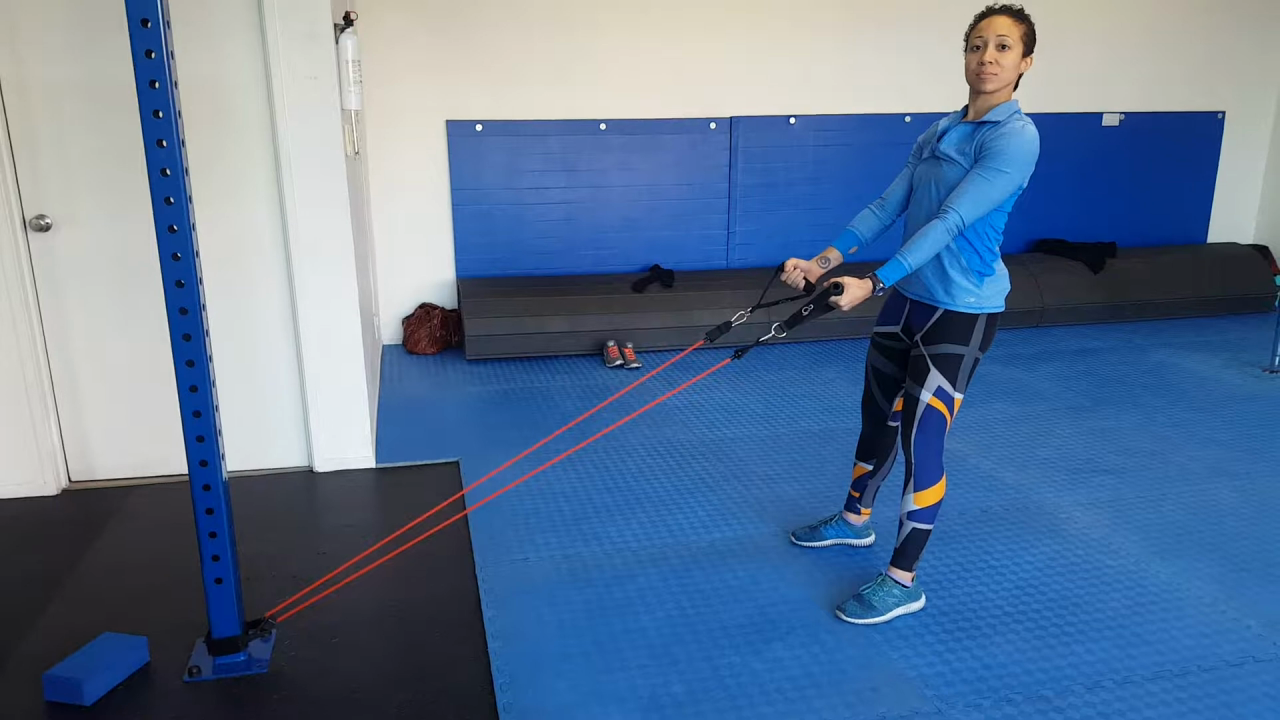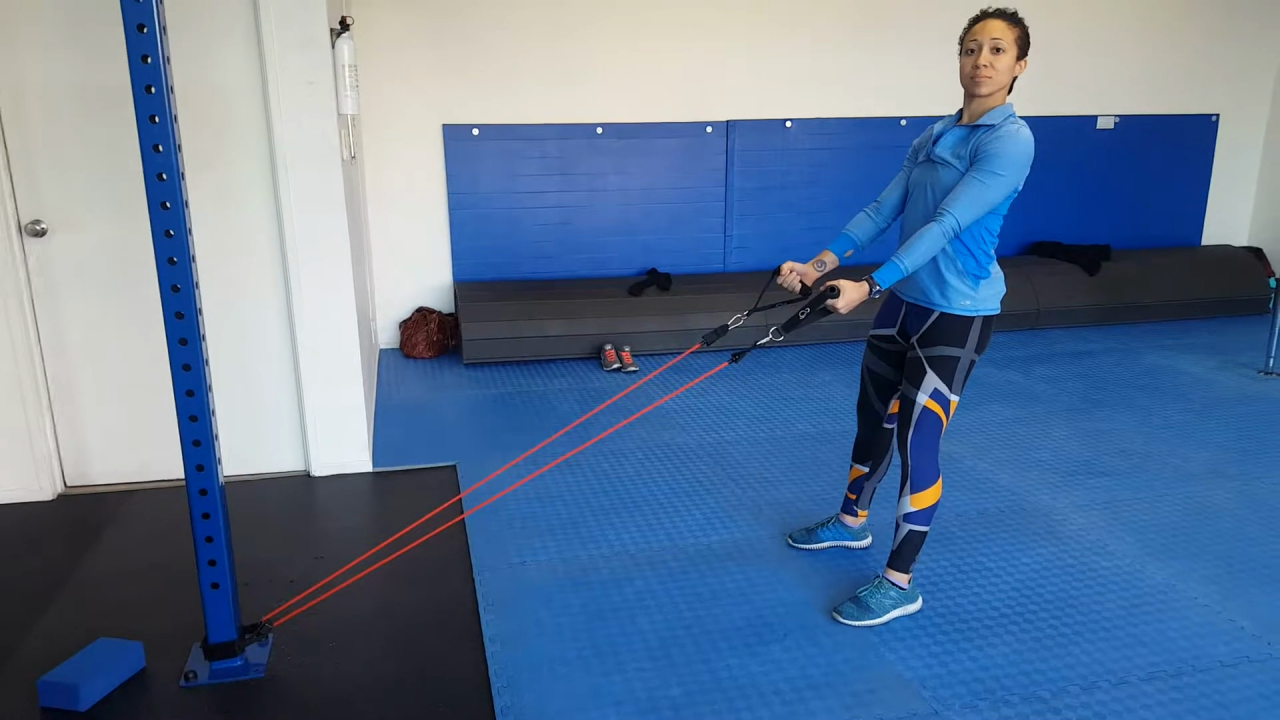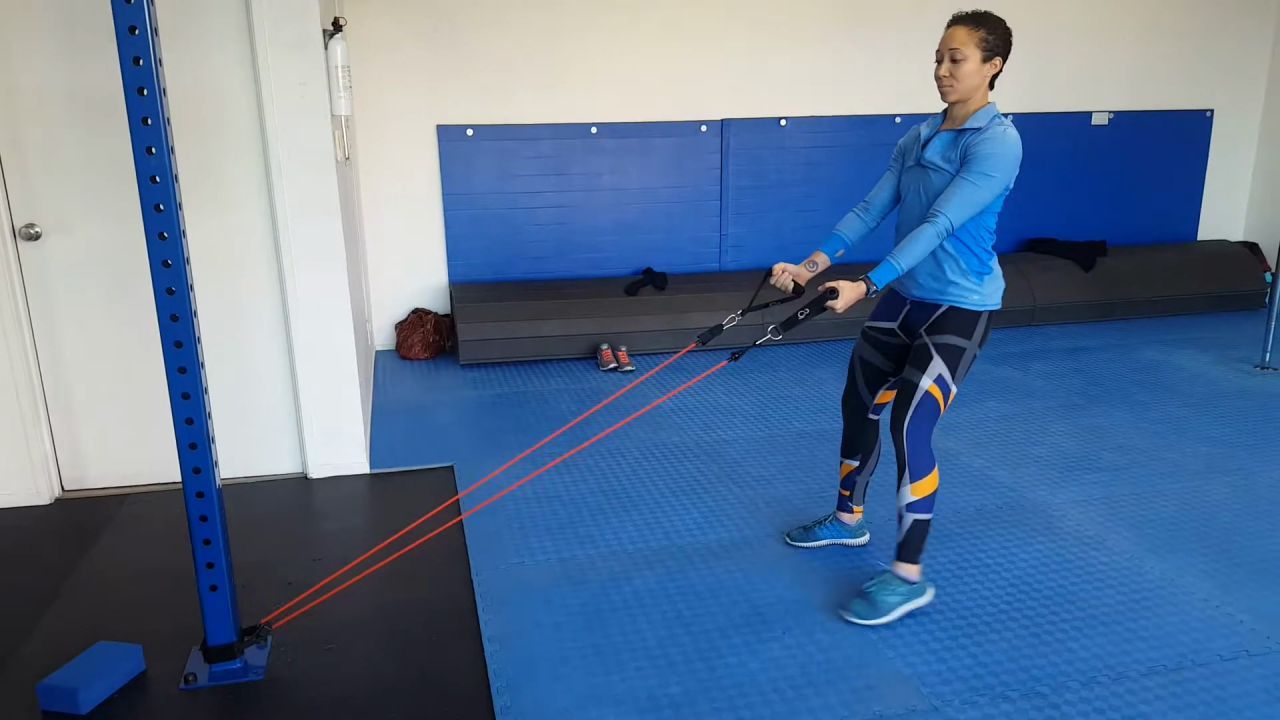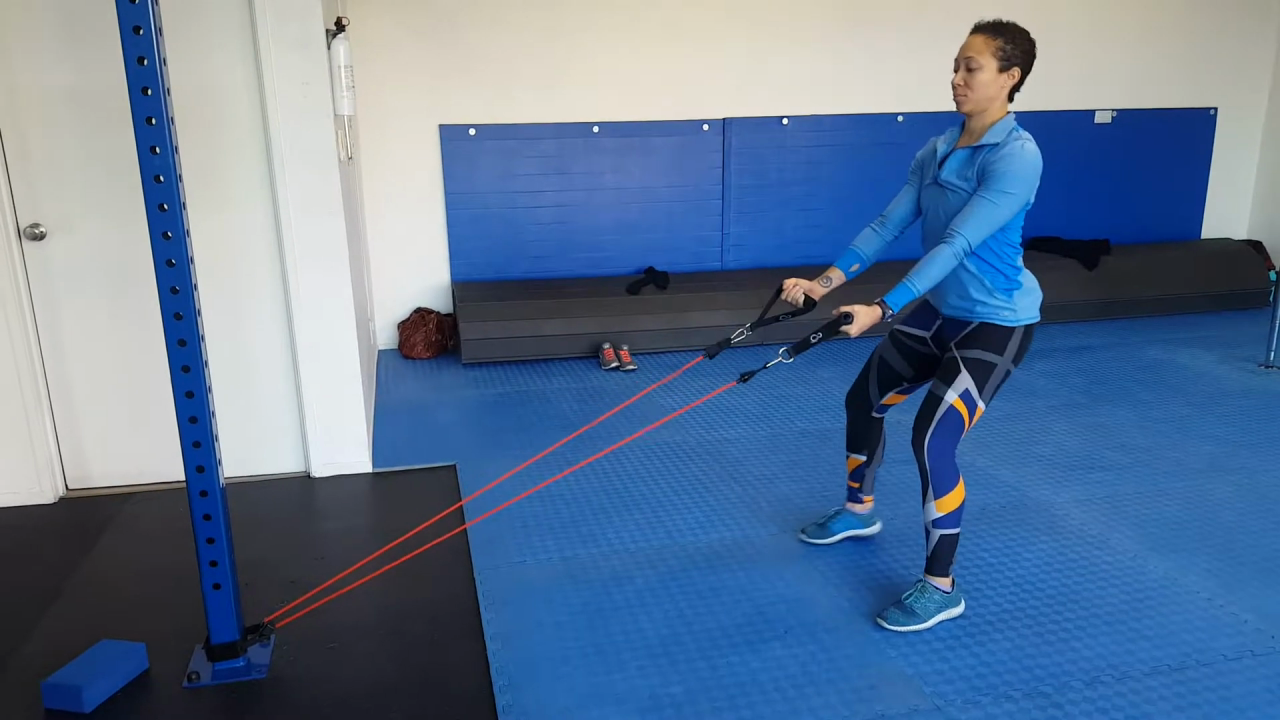
dt=0.4s
person 1, frame 1
left shoulder: (1015, 138)
right shoulder: (937, 132)
left elbow: (950, 222)
right elbow: (887, 207)
left wrist: (870, 283)
right wrist: (823, 261)
left hip: (962, 310)
right hip: (907, 297)
left knee: (920, 434)
right knee: (878, 412)
left ankle: (903, 580)
right ankle: (854, 520)
person 1, frame 2
left shoulder: (1010, 140)
right shoulder: (932, 135)
left elbow: (946, 225)
right elbow: (882, 210)
left wrist: (867, 286)
right wrist: (820, 263)
left hip: (958, 312)
right hip: (903, 300)
left knee: (917, 437)
right knee: (873, 415)
left ankle: (899, 583)
right ankle: (852, 521)
person 1, frame 3
left shoulder: (997, 142)
right shoulder: (918, 137)
left elbow: (939, 226)
right elbow: (871, 210)
left wrist: (864, 285)
right wrist: (812, 265)
left hip: (961, 306)
right hip: (904, 296)
left knee: (909, 425)
right knee: (858, 404)
left ankle: (908, 574)
right ankle: (849, 518)
person 1, frame 4
left shoulder: (1017, 157)
right shoulder: (936, 150)
left elbow: (957, 245)
right elbow: (889, 224)
left wrist: (881, 309)
right wrist: (825, 281)
left hip: (995, 322)
right hip: (939, 310)
left knee: (933, 437)
right knee: (864, 398)
left ankle: (941, 586)
right ankle: (859, 509)
